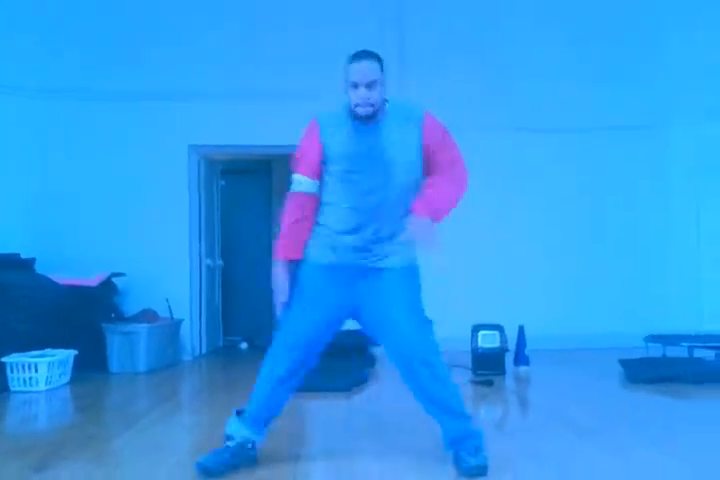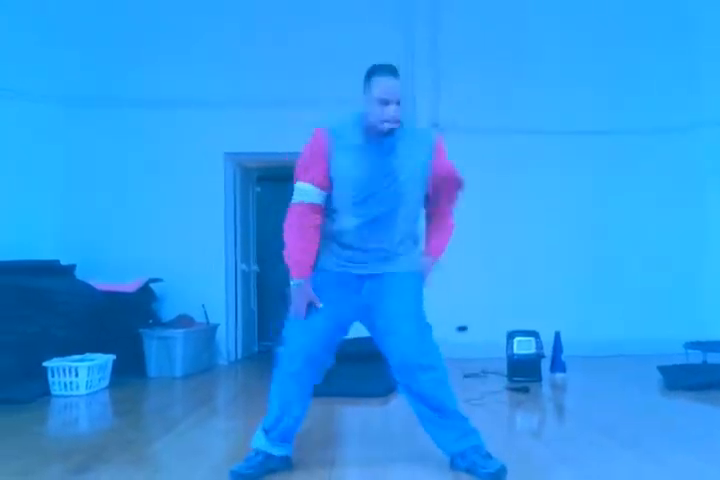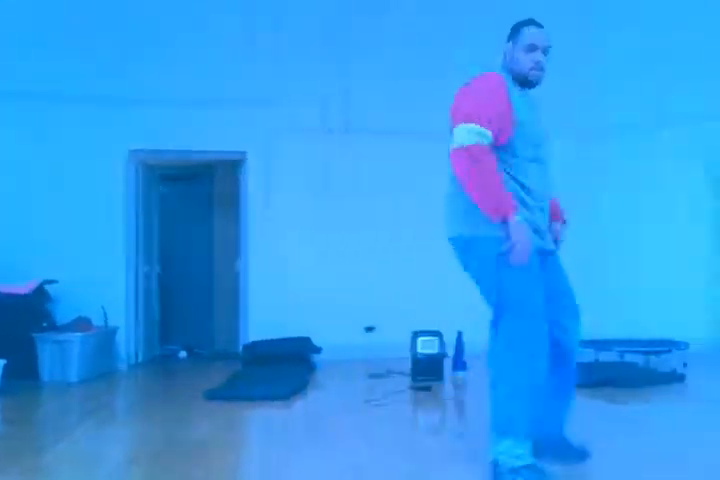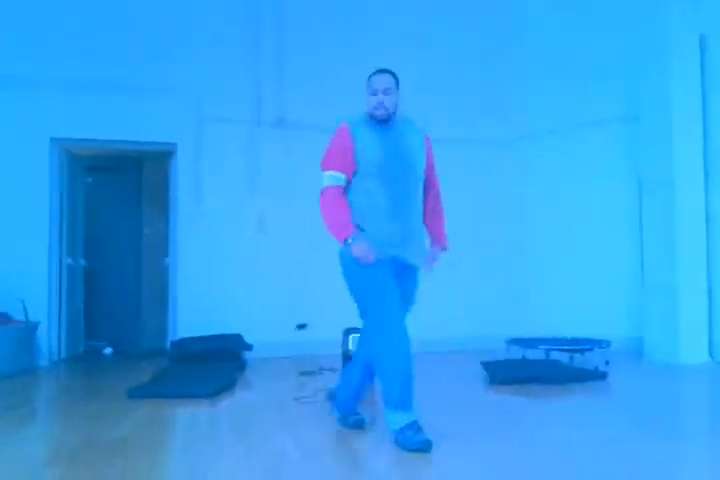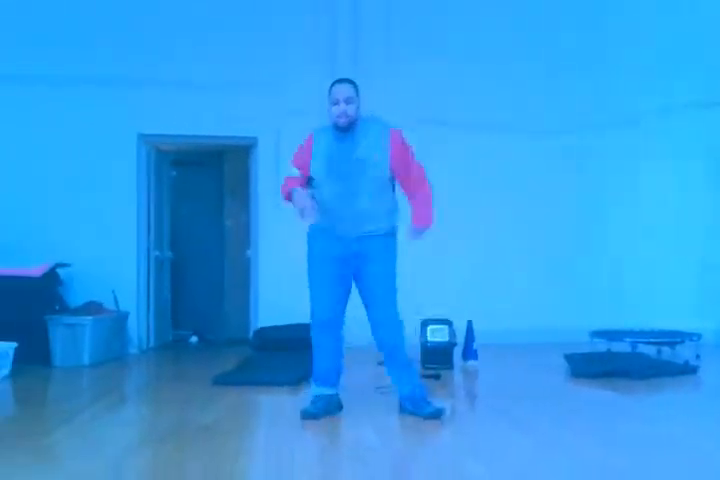
dt=0.3s
person 1, frame 1
left shoulder: (417, 124)
right shoulder: (323, 130)
left elbow: (451, 173)
right elbow: (303, 197)
left wrist: (426, 212)
right wrist: (282, 261)
left hip: (390, 267)
right hip: (325, 264)
left knee: (413, 353)
right knee: (292, 352)
left ankle: (463, 438)
right ankle: (244, 436)
person 1, frame 2
left shoulder: (424, 147)
right shoulder: (329, 139)
left elbow: (442, 202)
right elbow: (306, 209)
left wrist: (430, 252)
right wrist: (298, 277)
left hip: (393, 275)
right hip: (331, 271)
left knee: (418, 360)
right knee: (298, 356)
person 1, frame 3
left shoulder: (527, 103)
right shoulder: (491, 90)
right elbow: (470, 154)
left wrist: (553, 217)
right wrist: (512, 218)
left hip: (526, 237)
right hip: (489, 236)
left knee: (562, 320)
right knee: (525, 329)
left ankle: (544, 431)
person 1, frame 4
left shoulder: (417, 138)
right shoulder: (349, 133)
left elbow: (429, 194)
right elbow: (330, 191)
left wrist: (438, 240)
right wrist: (352, 239)
left hip: (404, 253)
right hip: (364, 252)
left knee: (386, 333)
right knee: (389, 331)
left ankle: (345, 394)
right ankle: (401, 420)
person 1, frame 5
left shoulder: (389, 137)
right shoulder: (317, 139)
left elbow: (415, 180)
right elbow: (296, 176)
left wrist: (422, 216)
right wrist: (295, 191)
left hip: (375, 240)
right hip: (327, 239)
left knee: (385, 317)
right knee: (325, 318)
left ankle: (411, 392)
right ankle: (325, 392)
